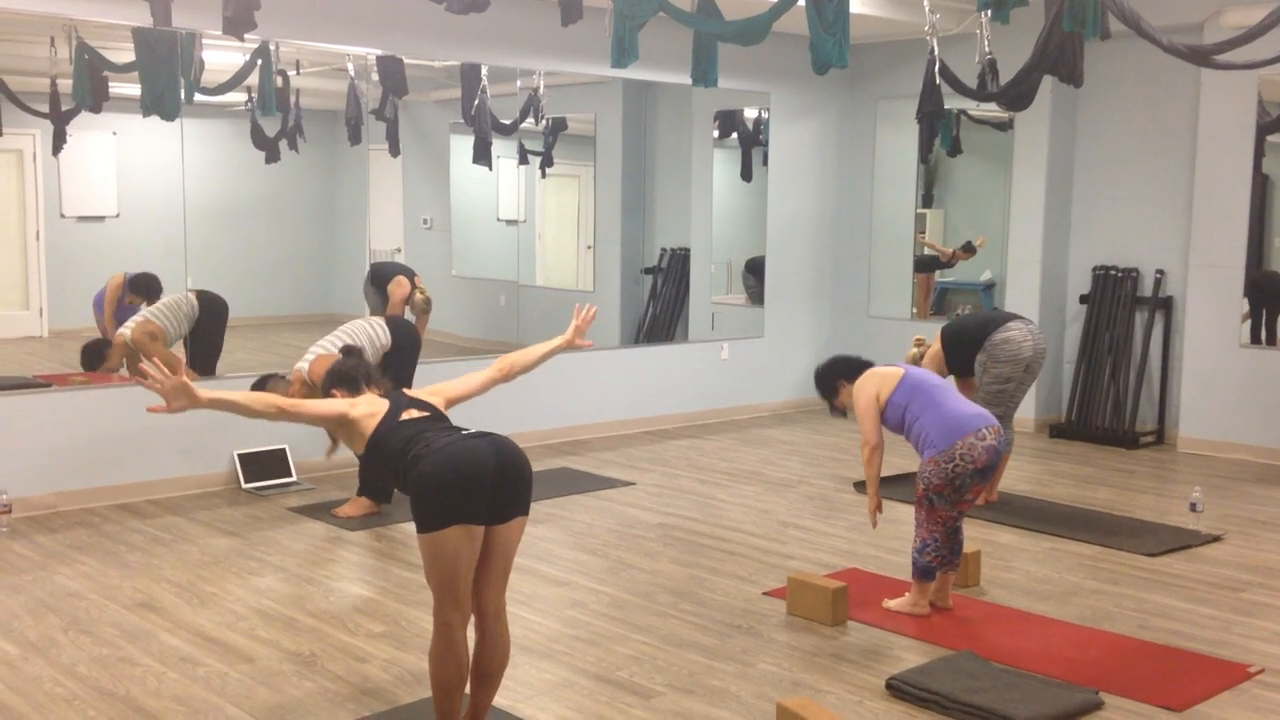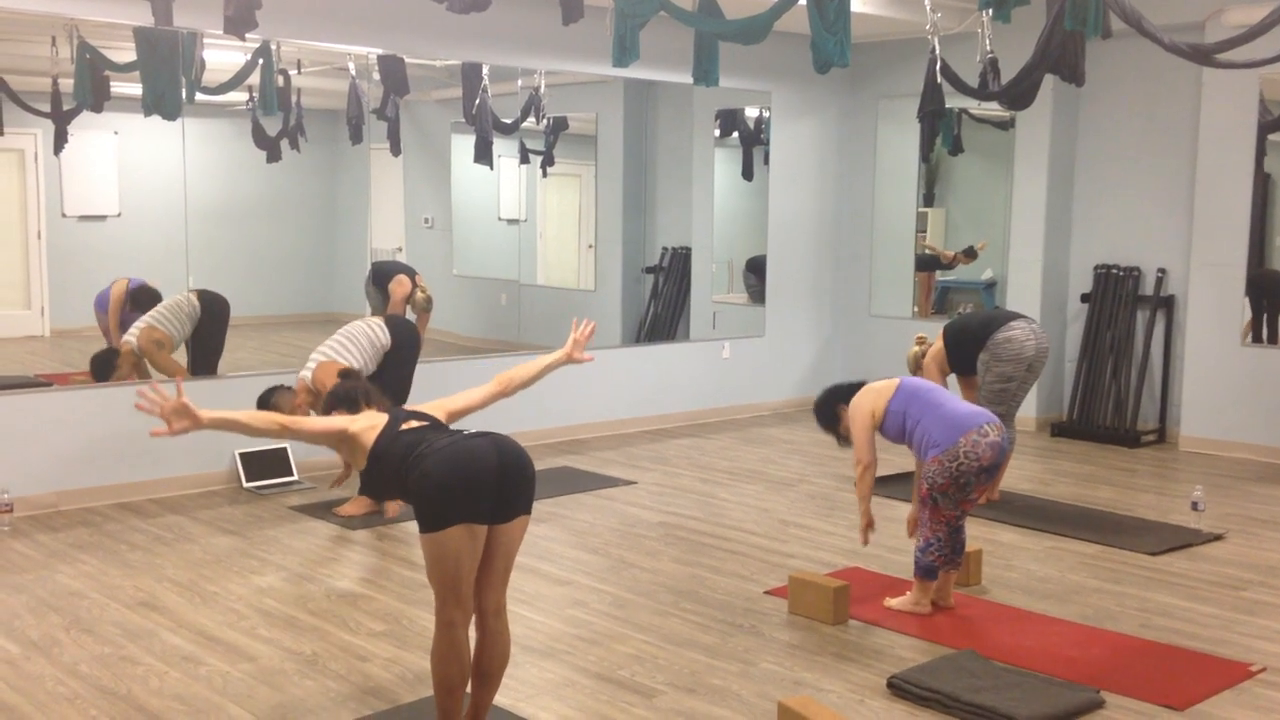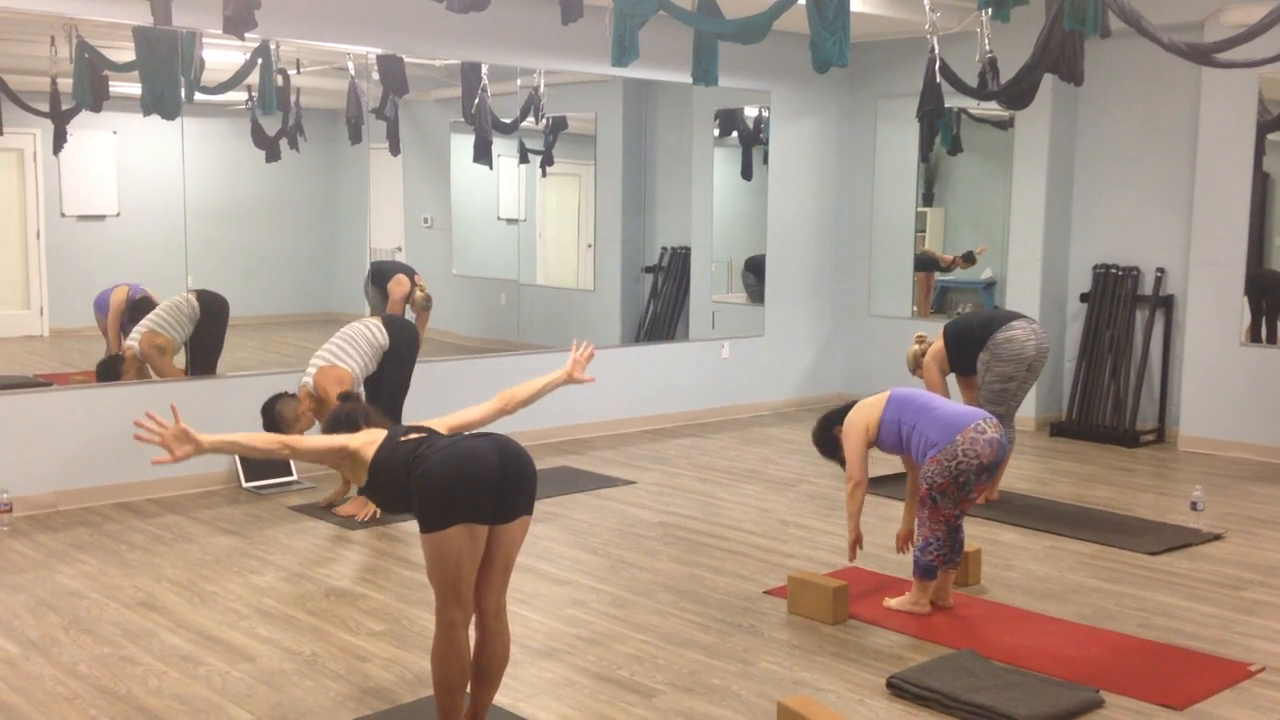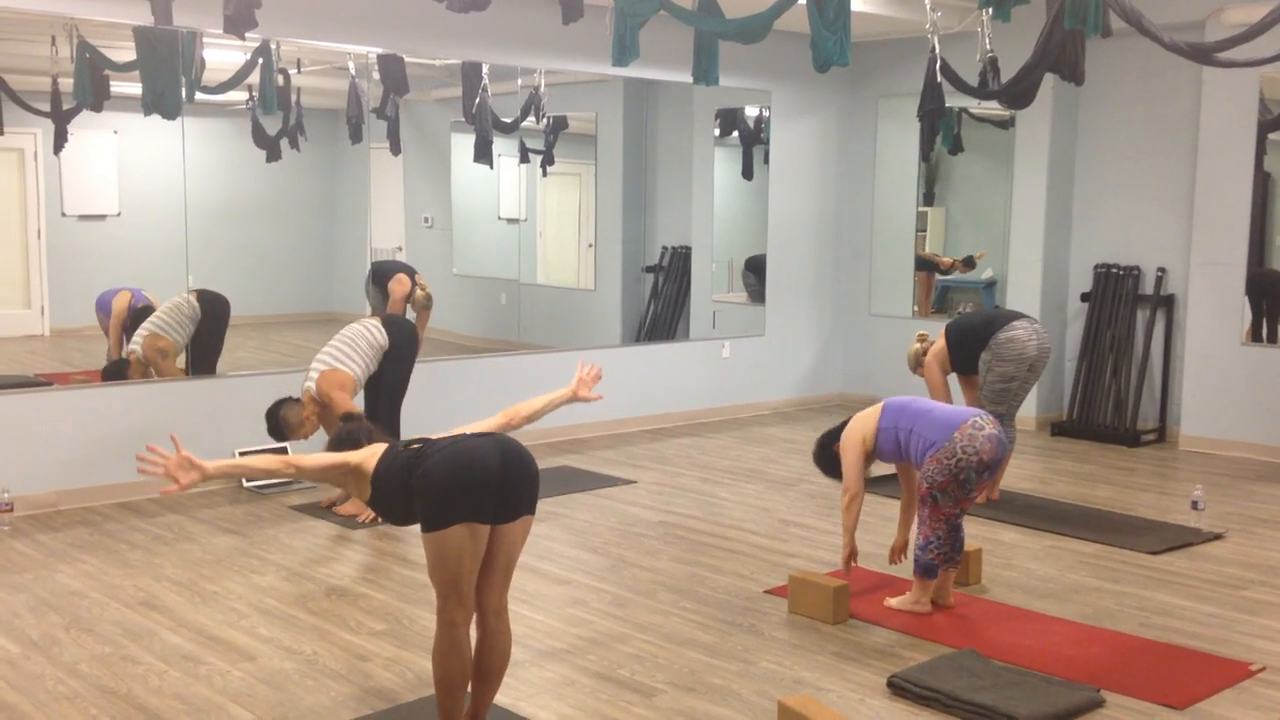
dt=0.2s
person 1, frame 1
left shoulder: (348, 410)
right shoulder: (426, 396)
left elbow: (282, 408)
right elbow: (502, 369)
left wrist: (201, 399)
right wrist: (565, 341)
left hip: (448, 475)
right hip: (508, 458)
left knee: (451, 620)
right knee: (491, 610)
person 1, frame 2
left shoulder: (348, 428)
right shoulder: (428, 412)
left elbow: (283, 425)
right elbow: (502, 384)
left wrist: (202, 420)
right wrist: (564, 356)
left hip: (451, 477)
right hip: (511, 458)
left knee: (453, 620)
right knee: (492, 611)
person 1, frame 3
left shoulder: (350, 447)
right shoulder: (428, 430)
left elbow: (284, 446)
right elbow: (503, 402)
left wrist: (203, 445)
right wrist: (565, 375)
left hip: (452, 478)
right hip: (513, 459)
left knee: (453, 620)
right knee: (492, 611)
person 1, frame 4
left shoulder: (353, 464)
right shoulder: (419, 448)
left elbow: (287, 465)
right elbow: (509, 418)
left wrist: (205, 470)
right wrist: (571, 394)
left hip: (454, 478)
right hip: (516, 461)
left knee: (455, 619)
right knee: (493, 611)
person 2, frame 1
left shoulder: (863, 386)
right shoulder: (897, 376)
left elbow: (872, 445)
left wrist: (873, 494)
right wrist: (927, 488)
left hip: (956, 448)
right hip: (992, 436)
left knee: (930, 525)
right knee: (950, 522)
left ankle: (918, 600)
right ankle: (941, 594)
person 2, frame 2
left shoulder: (860, 404)
right shoulder: (894, 394)
left elbow: (865, 464)
right elbow: (925, 454)
left wrist: (865, 512)
right wrist: (918, 505)
left hip: (961, 448)
left knee: (933, 524)
right knee: (952, 520)
left ankle: (919, 599)
right ankle: (943, 593)
person 2, frame 3
left shoulder: (855, 420)
right shoulder: (890, 415)
left elbow: (856, 480)
right elbow: (917, 475)
left wrist: (854, 529)
right wrist: (907, 523)
left hip: (960, 446)
left knee: (932, 524)
right knee: (950, 520)
left ankle: (918, 599)
right ankle: (942, 593)
person 2, frame 4
left shoulder: (853, 433)
right shoulder: (891, 432)
left elbow: (852, 493)
right elbow: (911, 488)
left wrist: (849, 542)
right wrist: (902, 536)
left hip: (960, 445)
left knee: (932, 521)
right knee: (950, 518)
left ankle: (919, 599)
right ankle: (942, 592)
person 3, frame 1
left shoulder: (320, 374)
right shoulder: (298, 380)
left hip: (400, 338)
right hip: (381, 336)
left ankle: (372, 498)
right ankle: (369, 493)
person 3, frame 2
left shoulder: (326, 385)
right shoulder: (305, 391)
right wrist: (348, 466)
left hip: (400, 338)
right hip: (379, 335)
left ankle: (372, 495)
right ankle: (370, 492)
person 3, frame 3
left shoulder: (328, 391)
right shoulder: (308, 396)
right wrist: (346, 485)
left hip: (399, 337)
right hip: (376, 333)
left knee: (385, 419)
person 3, frame 4
left shoulder: (330, 395)
right shoulder: (311, 400)
left hip: (399, 337)
right hip: (375, 333)
left knee: (385, 417)
right knee: (374, 416)
person 4, frame 1
left shoulder: (930, 362)
right shoulder: (955, 352)
left hip: (1005, 344)
right hip: (1034, 337)
right knee: (1003, 422)
right ankle: (990, 490)
person 4, frame 2
left shoulder: (932, 361)
right shoulder: (959, 351)
left hip: (1007, 343)
right hip: (1037, 336)
right knee: (1004, 420)
right ankle: (992, 488)
person 4, frame 3
left shoulder: (932, 360)
right shoulder: (959, 350)
right elbow: (973, 407)
left hip: (1007, 343)
right hip: (1037, 336)
right knee: (1004, 420)
right ankle: (991, 488)
person 4, frame 4
left shoulder: (933, 359)
right shoulder: (960, 349)
right elbow: (974, 406)
left hip: (1009, 343)
right hip: (1039, 337)
right knee: (1005, 420)
right ankle: (992, 488)
